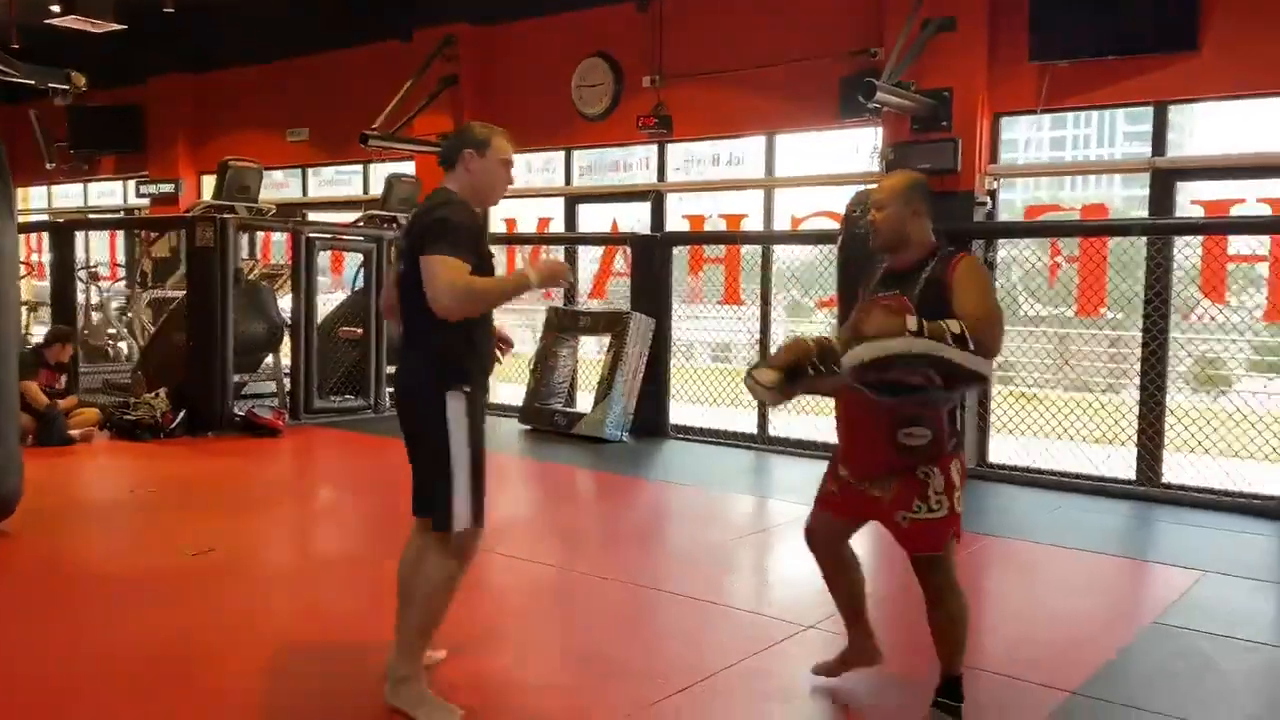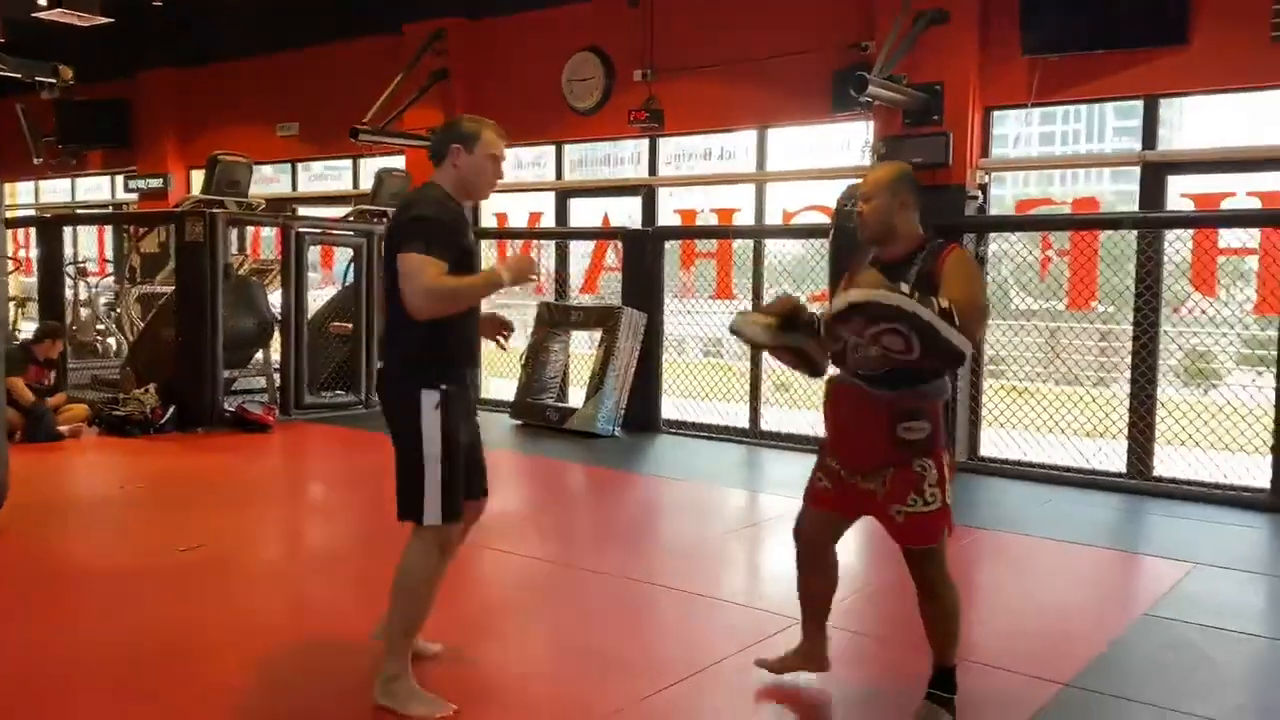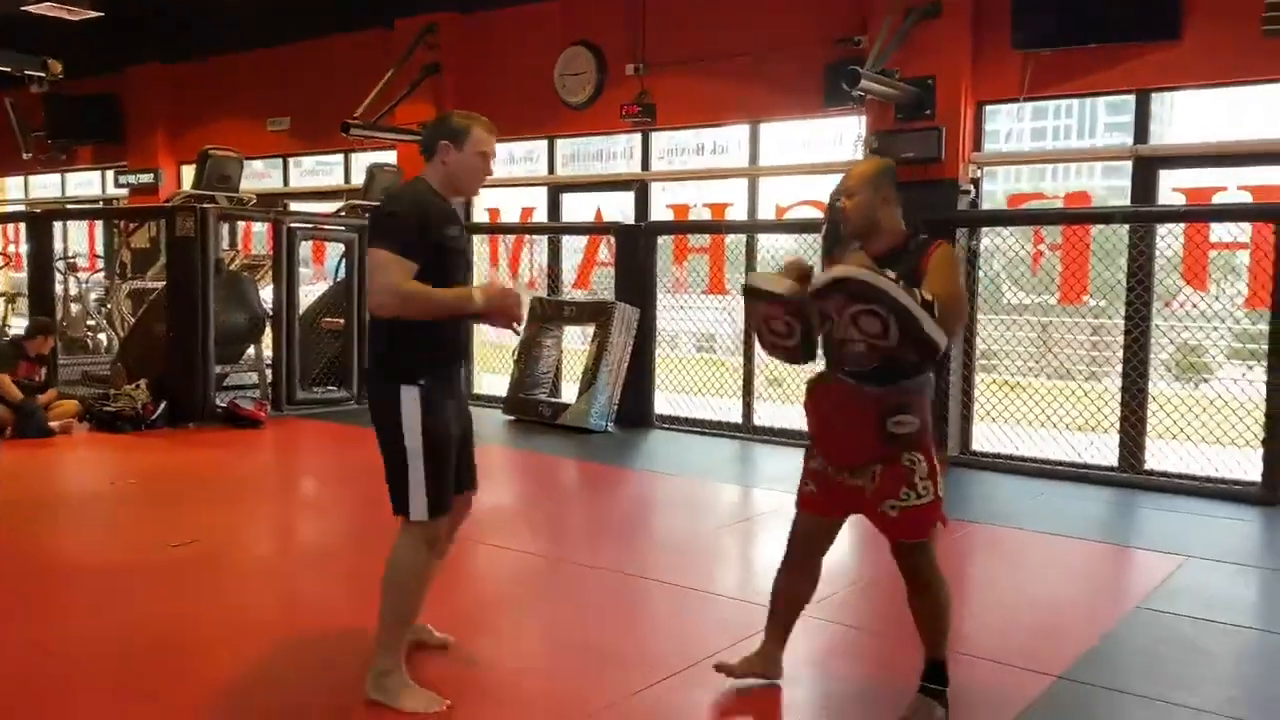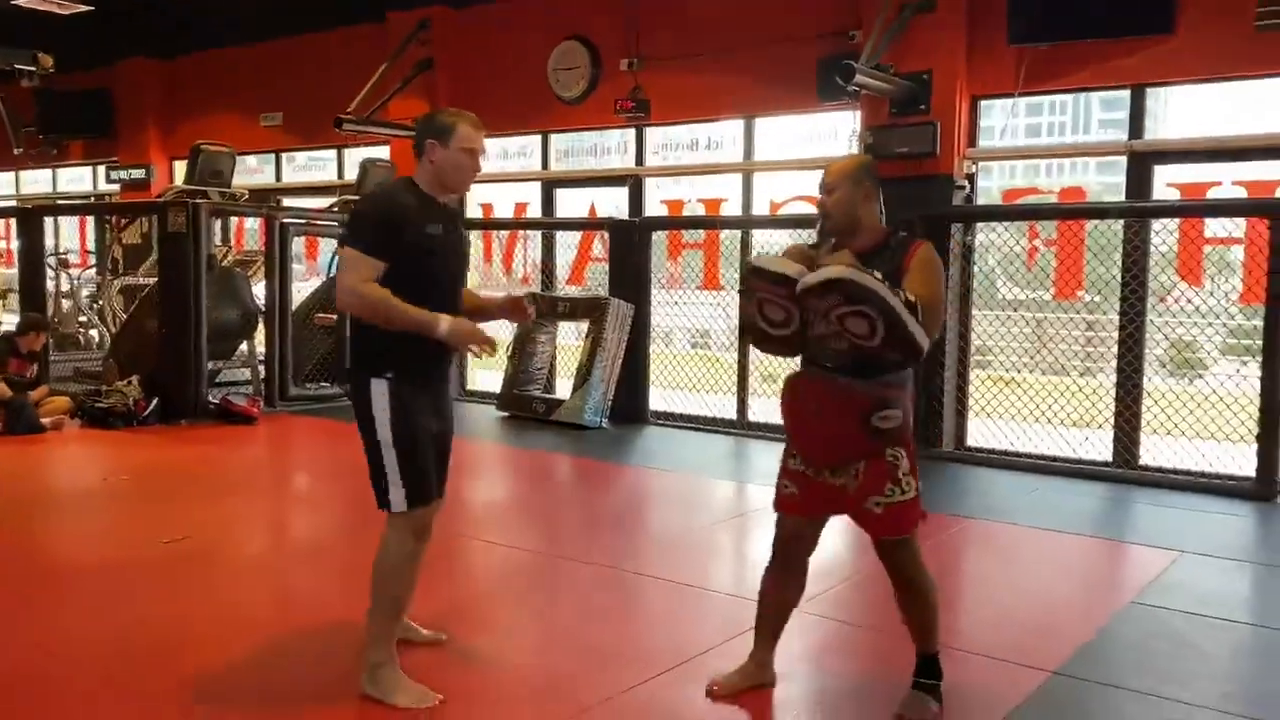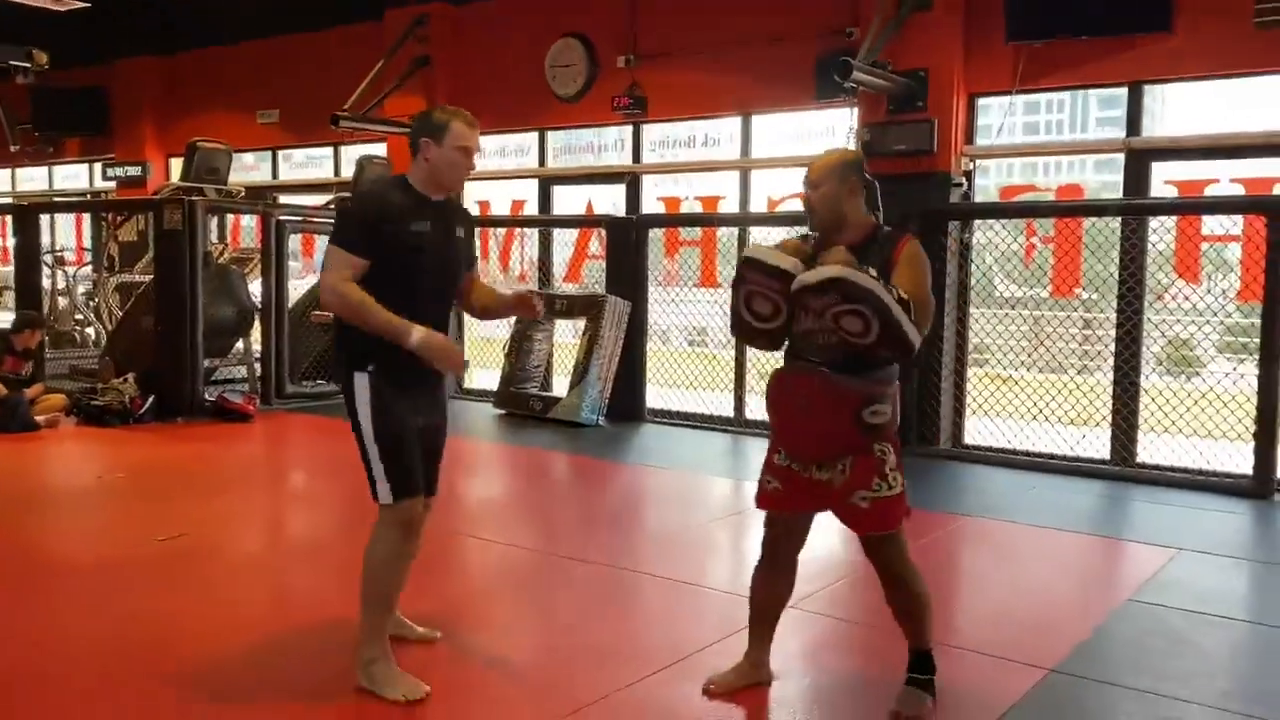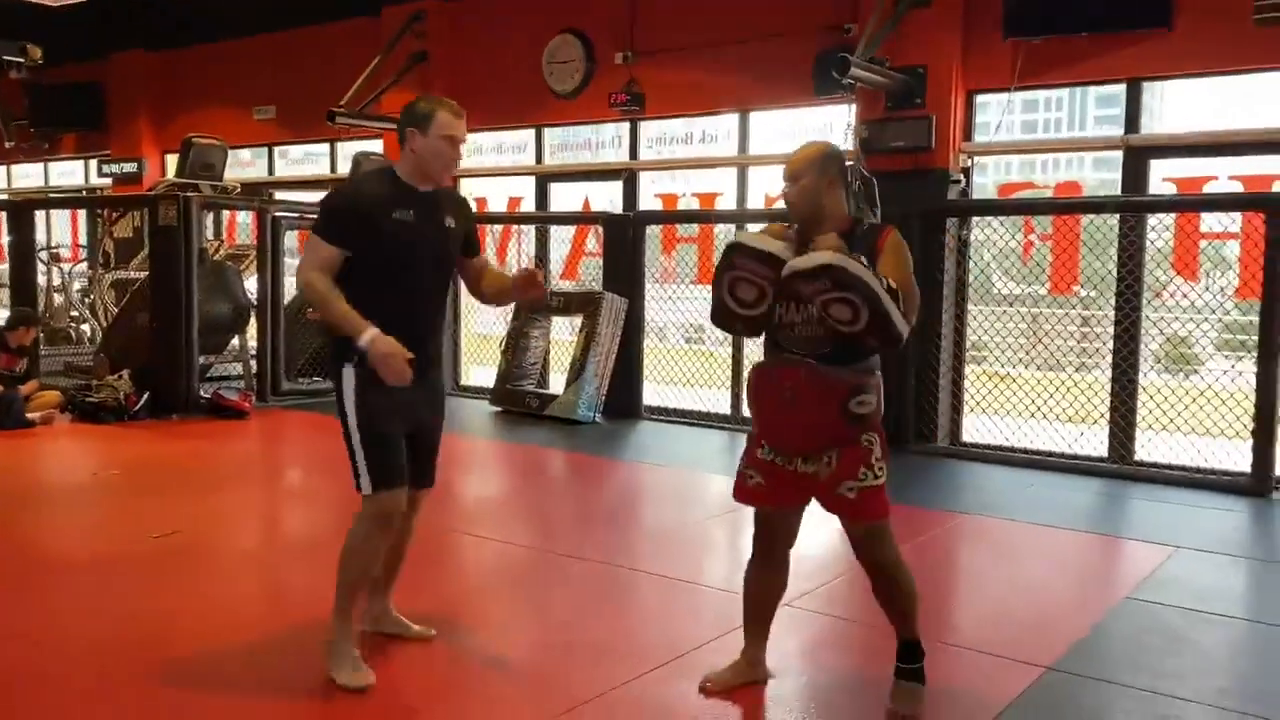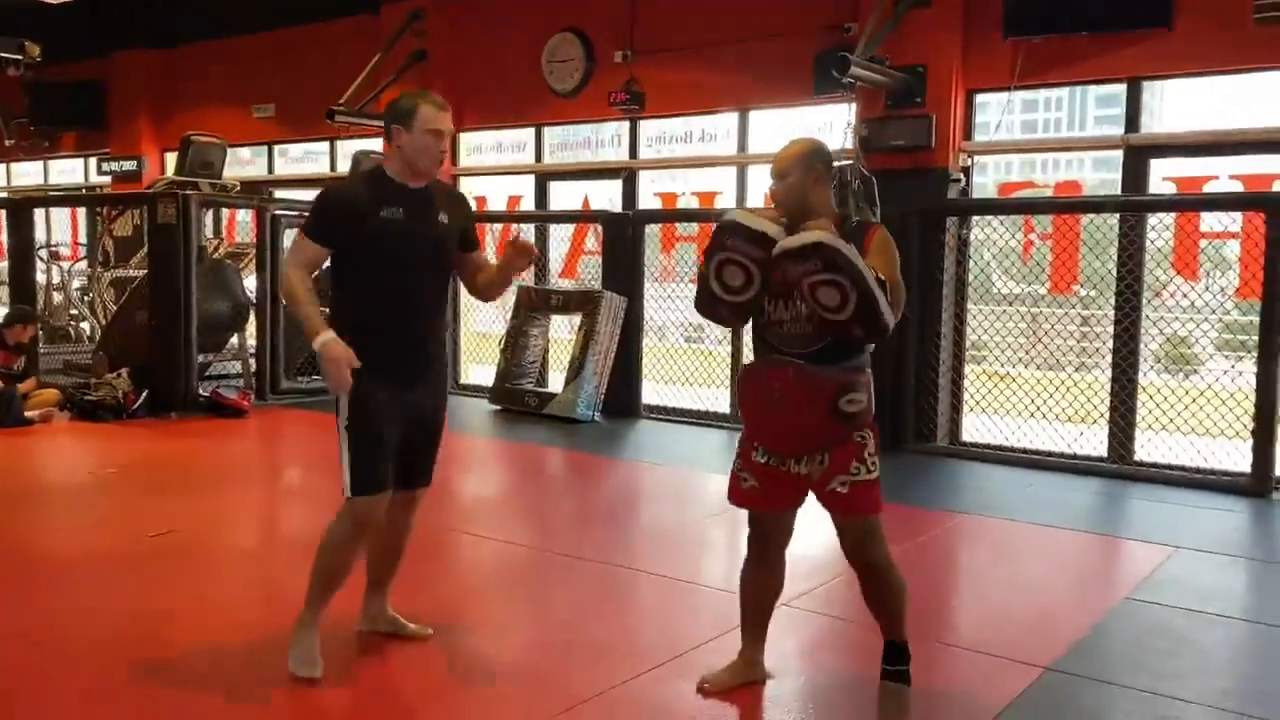
dt=0.1s
person 1, frame 1
left shoulder: (442, 216)
right shoulder: (451, 216)
left elbow: (397, 306)
right elbow: (449, 297)
left wrist: (481, 332)
right wrist: (529, 276)
left hip: (437, 386)
right hip: (444, 392)
left knee: (433, 524)
right knee: (457, 537)
left ankle: (406, 645)
person 1, frame 2
left shoulder: (439, 212)
right shoulder: (431, 212)
right elbow: (422, 298)
left wrist: (476, 320)
right wrist: (503, 274)
left hip: (437, 385)
right hip: (425, 389)
left knee: (466, 508)
right knee: (435, 532)
left ankle: (401, 637)
person 1, frame 3
left shoulder: (447, 213)
right shoulder: (408, 208)
right elbow: (385, 296)
left wrist: (489, 307)
right wrist: (475, 299)
left hip: (441, 382)
right hip: (407, 386)
left knee: (455, 504)
right knee: (425, 524)
left ankle: (403, 621)
person 1, frame 4
left shoulder: (448, 215)
right shoulder: (386, 207)
right elbow: (351, 294)
left wrist: (494, 307)
right wrist: (442, 325)
left hip: (428, 380)
right hip: (388, 382)
left knee: (423, 508)
right knee: (411, 517)
left ankle: (390, 617)
right ankle: (379, 666)
person 1, frame 5
left shoulder: (457, 217)
right shoulder: (375, 204)
left elbow: (472, 294)
right elbow: (334, 286)
left wrist: (513, 304)
right wrist: (414, 336)
left hip: (424, 381)
right hip: (379, 376)
left knee: (416, 504)
right knee: (400, 509)
left ankle: (383, 612)
right ankle: (375, 657)
person 1, frame 6
left shoulder: (454, 207)
right shoulder: (359, 196)
left elbow: (481, 282)
right elbow: (311, 276)
left wrist: (519, 285)
right wrist: (369, 338)
left hip: (425, 372)
right hip: (370, 372)
left knee: (410, 498)
right knee: (384, 502)
left ankle: (378, 608)
right ankle: (341, 640)
person 1, frame 7
left shoulder: (451, 202)
right shoulder: (351, 196)
left elbow: (481, 286)
right elbow: (296, 270)
left wrist: (508, 266)
right wrist: (326, 338)
left hip: (428, 374)
right hip: (368, 375)
left knee: (405, 496)
right knee: (367, 506)
left ankle: (374, 607)
right ankle: (306, 627)
person 2, frame 1
left shoulder: (959, 270)
right shoulder: (881, 275)
left elbow: (986, 341)
left wrist: (904, 326)
right wrist: (812, 351)
left hip: (921, 449)
right hip: (864, 439)
left knee: (934, 571)
right knee: (822, 534)
right ankle: (861, 641)
person 2, frame 2
left shoulder: (948, 261)
right shoulder: (863, 267)
left elbow: (967, 327)
right elbow: (841, 338)
left wrist: (892, 295)
right wrist: (799, 316)
left hip: (911, 441)
right hip: (854, 432)
left knee: (926, 564)
right knee: (811, 534)
right ankle: (813, 645)
person 2, frame 3
left shoulder: (932, 257)
right shoulder: (840, 257)
left elbow: (945, 324)
left wrist: (878, 279)
left hip: (897, 436)
right hip: (836, 427)
left knee: (916, 558)
right knee: (803, 543)
right ankle: (769, 654)
person 2, frame 4
left shoulder: (913, 255)
right shoulder: (822, 255)
left elbow: (922, 330)
right elbow: (778, 337)
left wrist: (862, 279)
right wrist: (780, 283)
left hip: (876, 433)
right hip: (814, 426)
left knee: (900, 556)
right knee: (788, 546)
right ankle: (760, 662)
person 2, frame 5
left shoulder: (898, 251)
right shoulder: (801, 252)
left elbow: (913, 329)
right elbow: (758, 331)
left wrist: (857, 277)
right wrist: (769, 273)
left hip: (862, 428)
right hip: (798, 421)
left knee: (888, 555)
right knee: (778, 543)
right ankle: (756, 659)
person 2, frame 6
left shoulder: (880, 242)
right shoulder: (785, 243)
left elbow: (901, 319)
right elbow: (737, 317)
left wrist: (846, 264)
right wrist: (757, 259)
left hip: (847, 419)
right hip: (782, 414)
left knee: (875, 547)
right knee: (769, 539)
left ankle: (911, 662)
right ankle: (753, 657)
person 2, frame 7
left shoulder: (867, 239)
right shoulder: (769, 240)
left elbow: (885, 314)
right hip: (772, 413)
left knee: (864, 545)
right knee: (764, 539)
left ankle: (896, 659)
right ankle: (751, 657)
